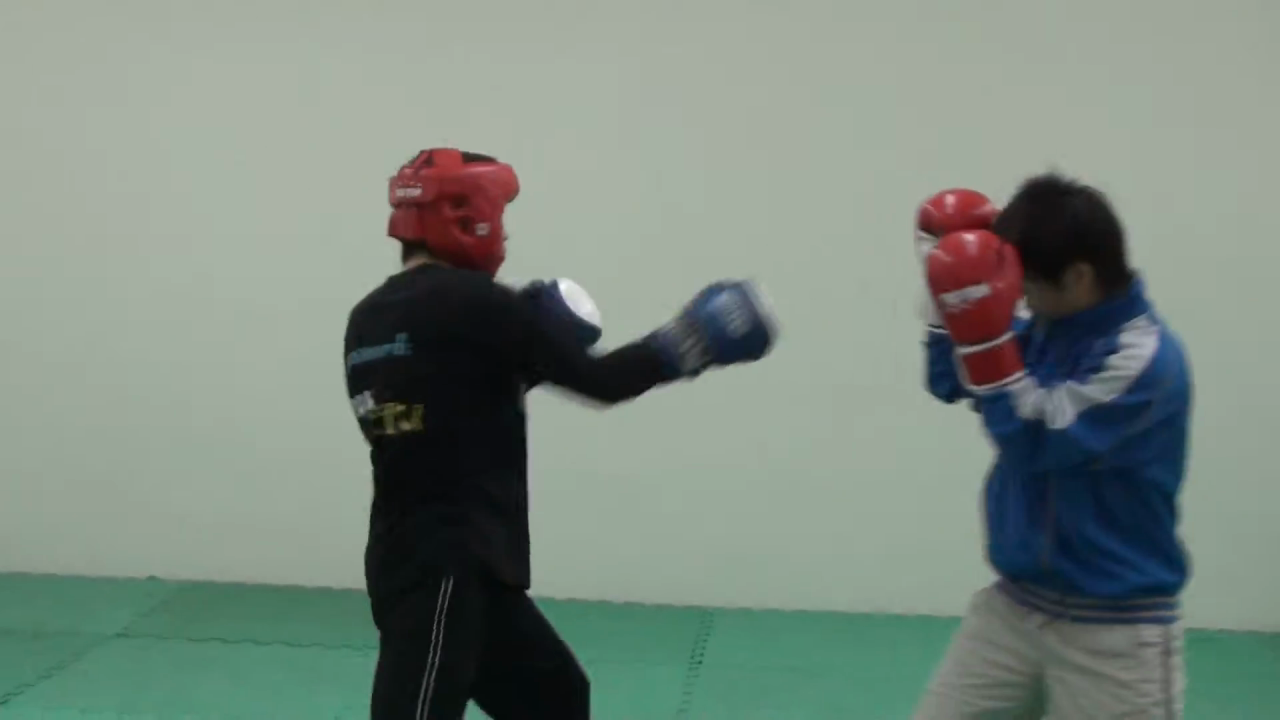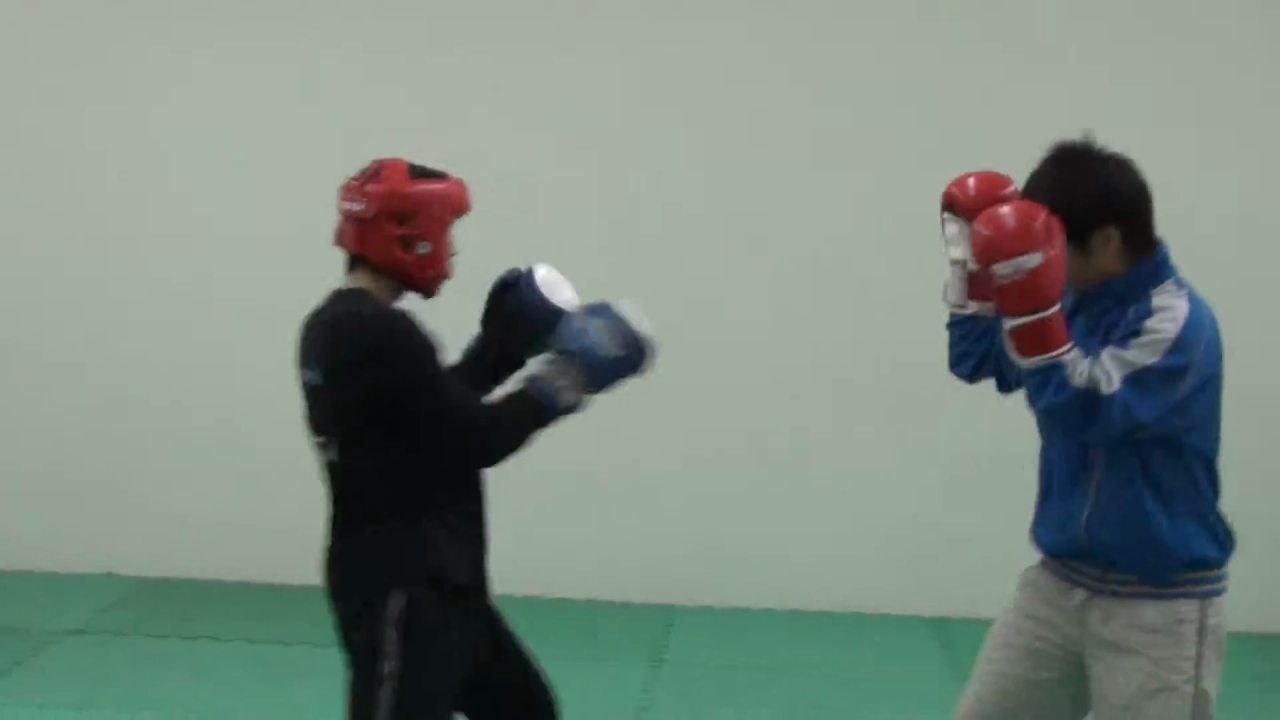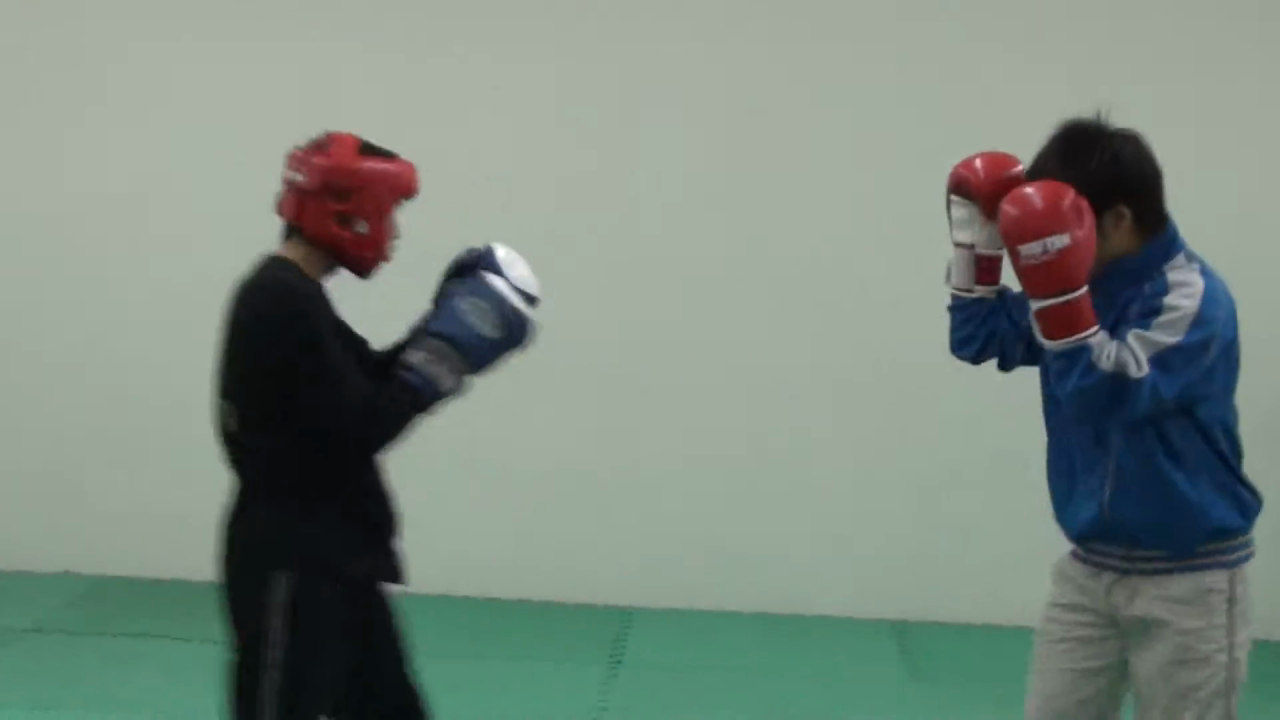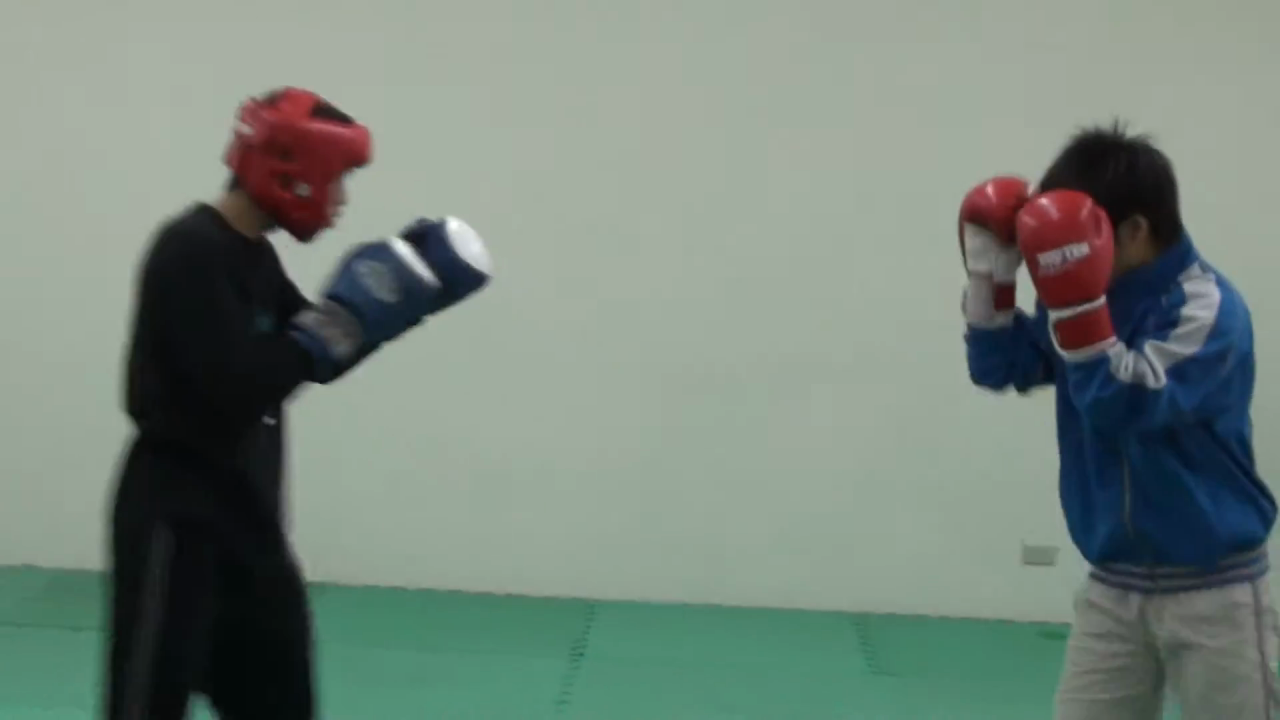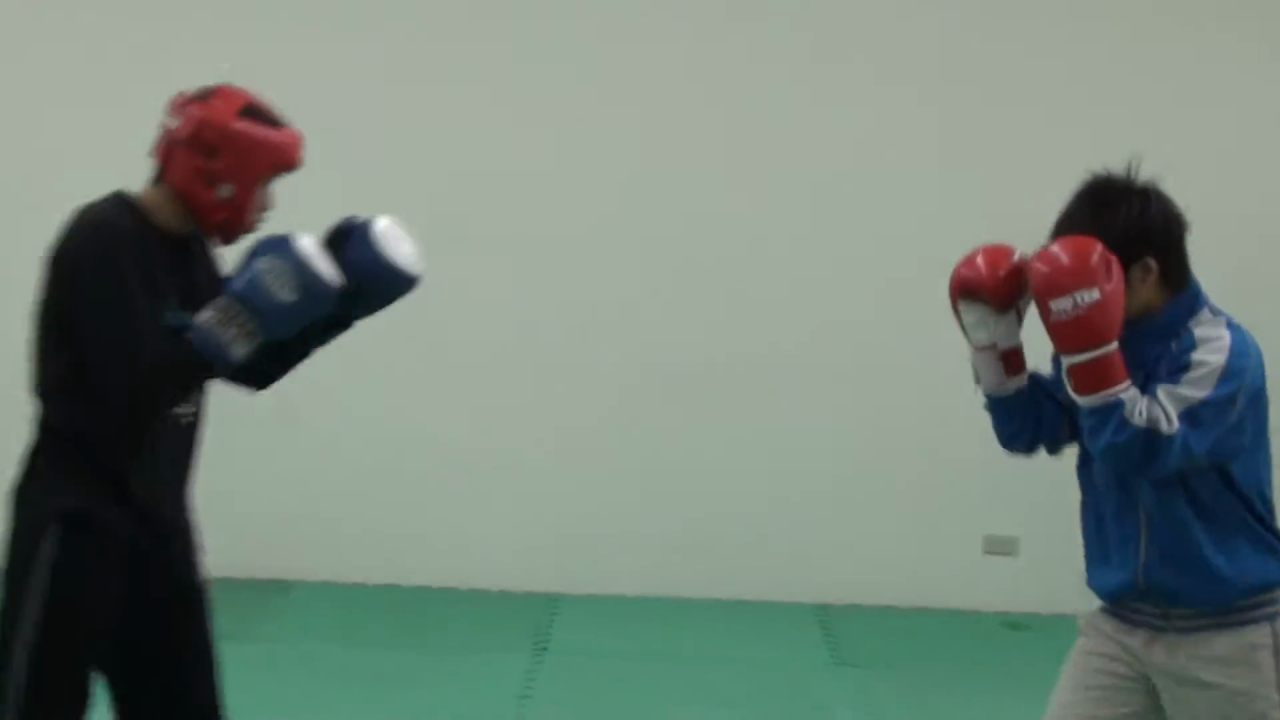
dt=0.1s
person 1, frame 1
left shoulder: (367, 318)
right shoulder: (467, 303)
right elbow: (597, 380)
left wrist: (518, 361)
right wrist: (698, 338)
left hip: (447, 557)
right hip: (442, 562)
person 1, frame 2
left shoulder: (340, 326)
right shoulder: (375, 331)
left elbow: (444, 410)
right elbow: (475, 442)
left wrist: (504, 339)
right wrist: (571, 368)
left hip: (433, 572)
right hip: (396, 579)
person 1, frame 3
left shoulder: (289, 297)
right shoulder: (284, 305)
left elbow: (367, 384)
right elbow: (357, 426)
left wrist: (441, 324)
right wrist: (449, 349)
left hip: (335, 558)
right hip: (289, 563)
person 1, frame 4
left shoulder: (251, 256)
right shoulder: (190, 254)
left elbow: (322, 358)
right elbow: (231, 393)
left wrist: (414, 294)
right wrist: (344, 315)
left hip: (242, 521)
right hip: (176, 524)
person 1, frame 5
left shoulder: (185, 253)
right shoulder: (100, 242)
left elbow: (256, 366)
right elbow: (131, 386)
left wrist: (337, 301)
right wrist: (244, 315)
left hip: (150, 517)
right hip: (77, 517)
person 2, frame 1
left shoulder: (1145, 358)
right shoulder: (1047, 331)
left elbow: (1032, 440)
right elbow: (950, 382)
left wrist: (983, 329)
right wrist: (955, 308)
left hip: (1117, 633)
right hip: (1017, 608)
person 2, frame 2
left shoulder: (1178, 322)
right shoulder: (1077, 303)
left elbow: (1079, 410)
right elbow: (972, 359)
left wrist: (1029, 302)
right wrist: (975, 253)
right hip: (1060, 583)
person 2, frame 3
left shoulder: (1193, 298)
right shoulder: (1089, 282)
left elbow: (1105, 396)
right elbow: (976, 339)
left wrist: (1054, 286)
right wrist: (976, 237)
left hip: (1190, 575)
right hip: (1093, 566)
person 2, frame 4
left shoulder: (1208, 308)
right shoulder: (1105, 296)
left elbow: (1119, 411)
right elbow: (996, 369)
left wrist: (1074, 292)
right wrist: (991, 263)
left hip: (1216, 589)
person 2, frame 5
left shoulder: (1220, 351)
right shoulder: (1112, 341)
left elbow: (1137, 451)
right elbow: (1027, 432)
left wrist: (1087, 346)
right wrist: (993, 339)
